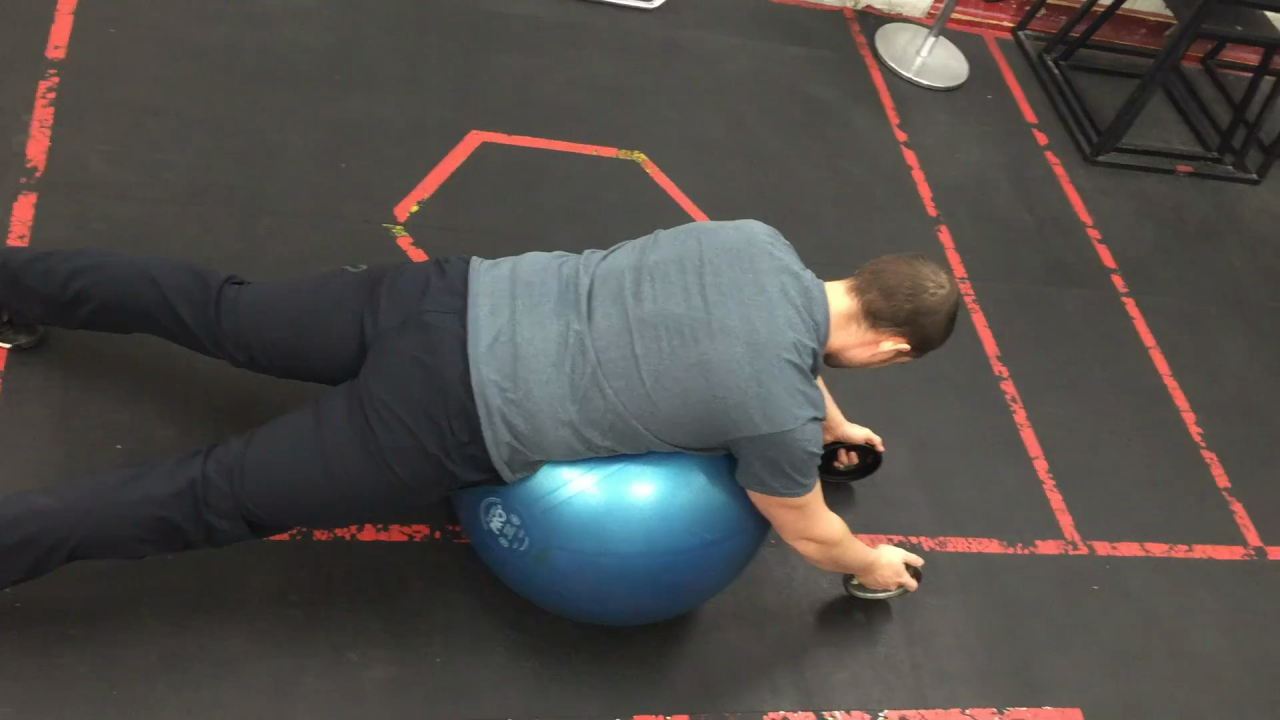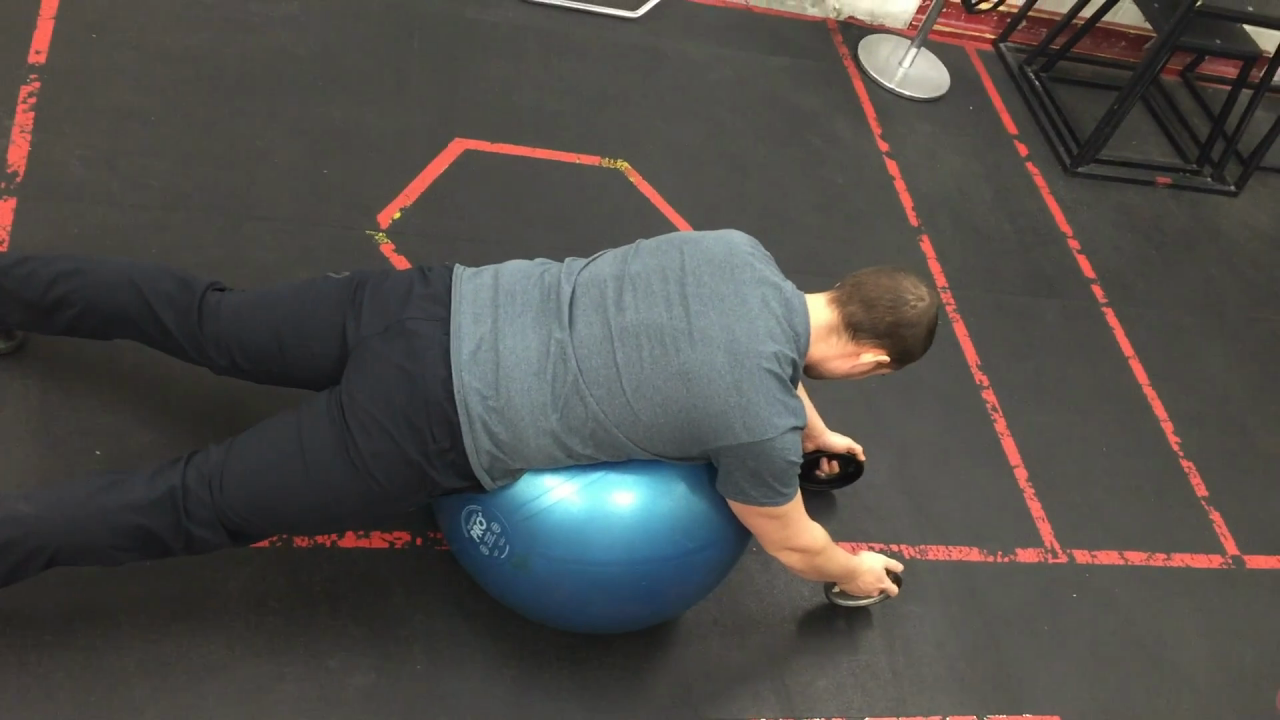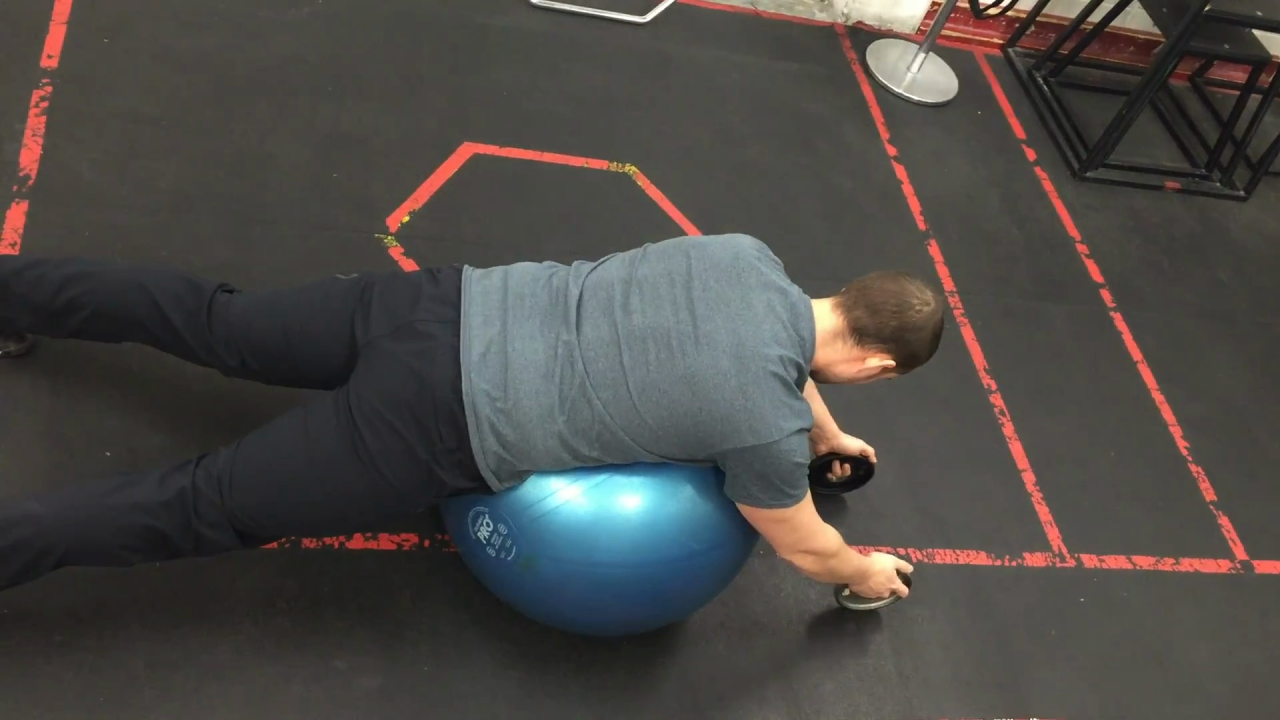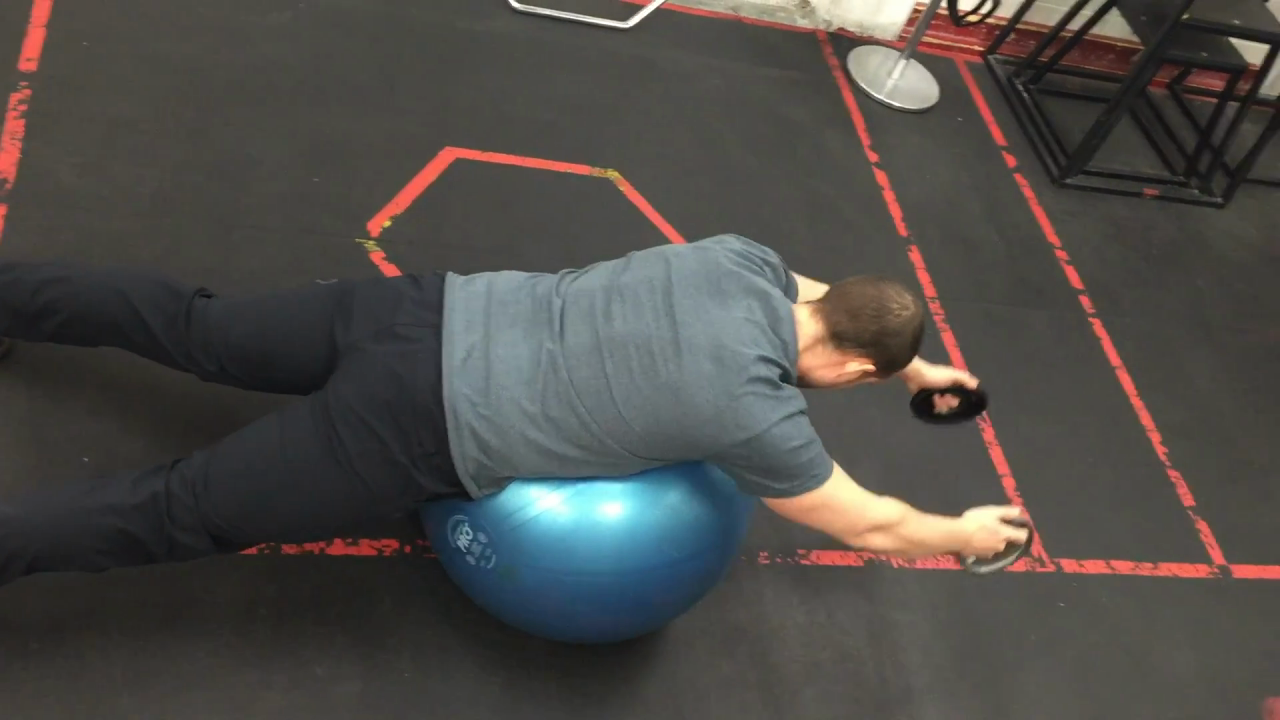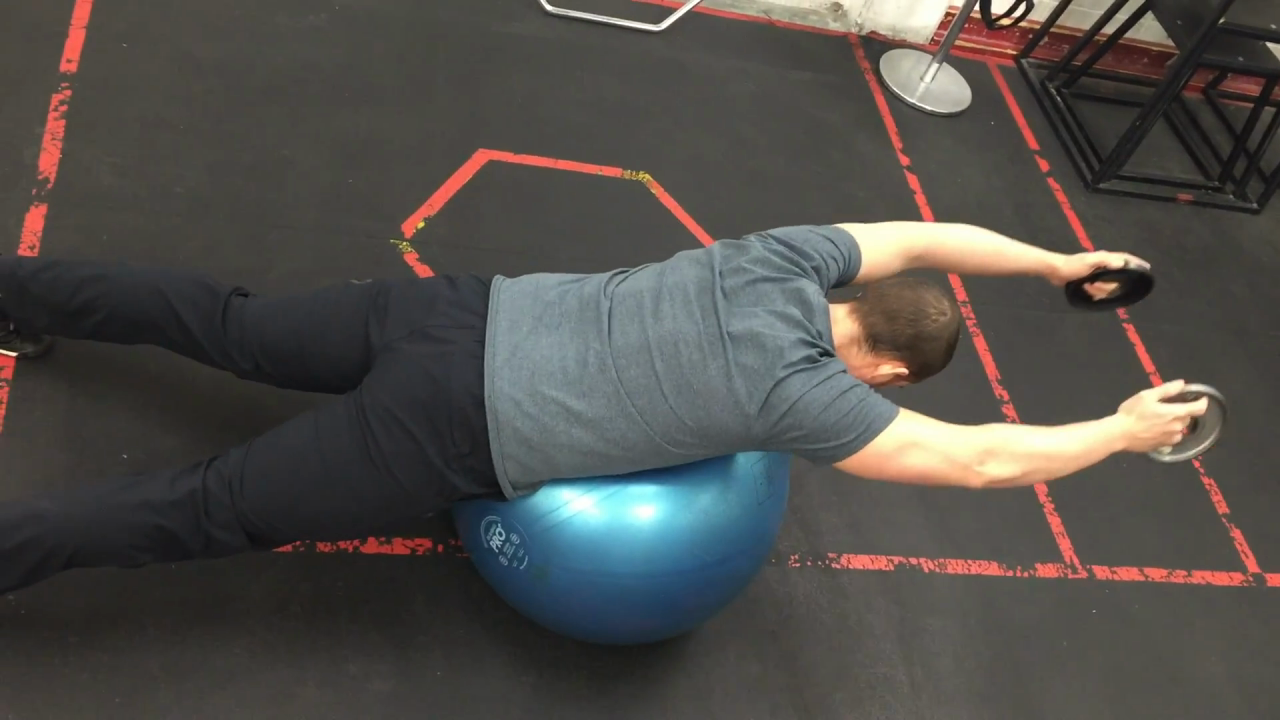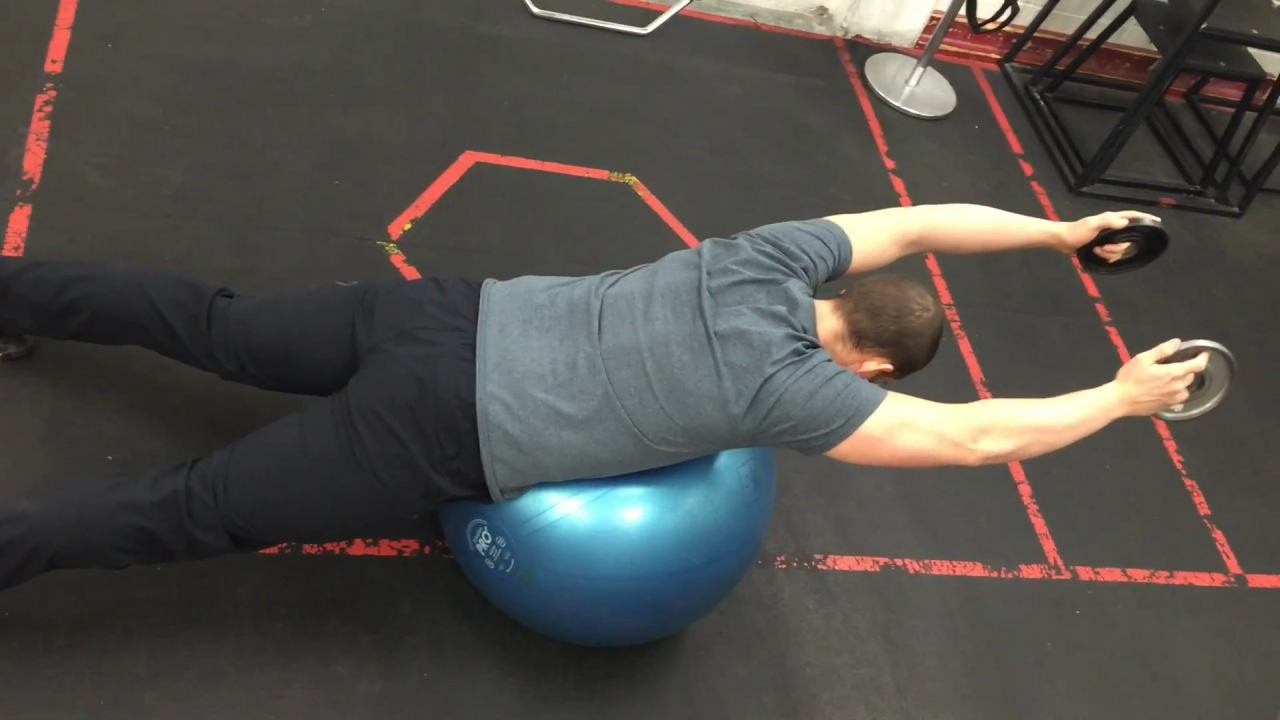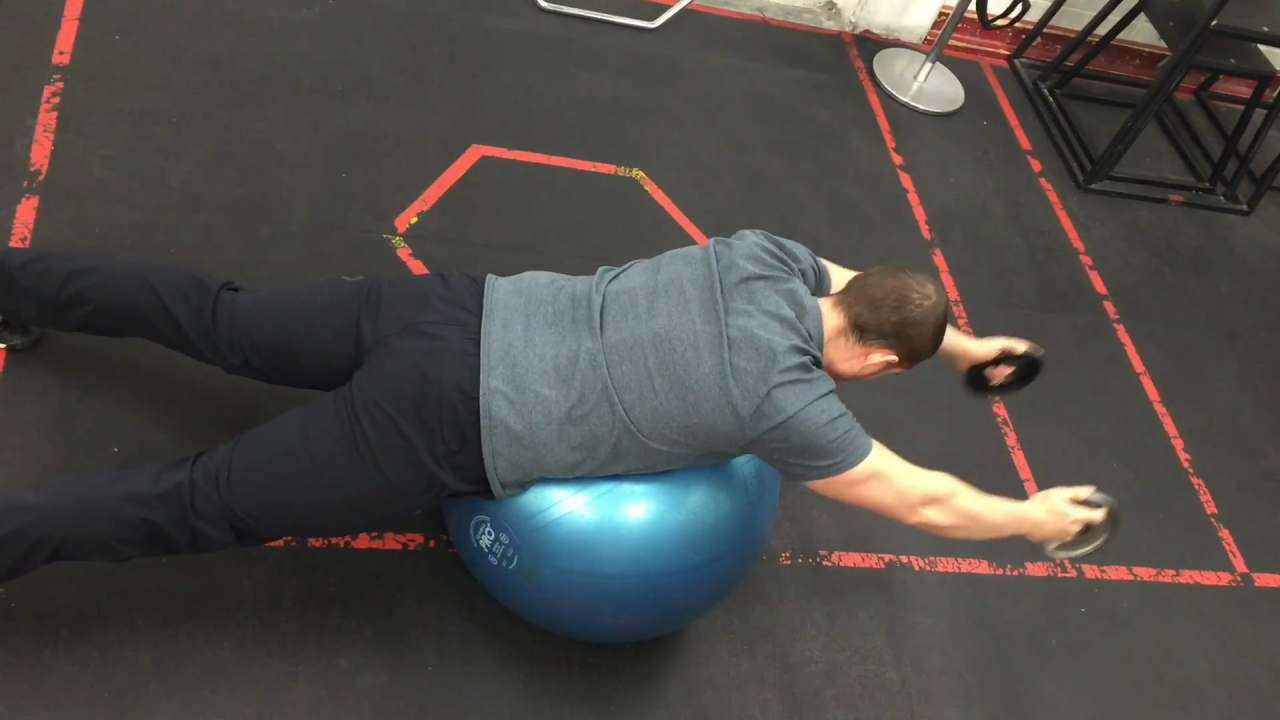
dt=0.7s
person 1, frame 1
left shoulder: (762, 245)
right shoulder: (778, 410)
right elbow: (809, 533)
left wrist: (831, 421)
right wrist: (874, 566)
left hip: (451, 299)
right hip: (446, 416)
left knee: (224, 314)
right knee: (215, 498)
person 1, frame 2
left shoulder: (742, 256)
right shoulder: (756, 420)
right elbow: (789, 542)
left wrist: (812, 432)
right wrist: (856, 572)
left hip: (427, 305)
right hip: (425, 421)
left knee: (205, 320)
right knee: (195, 505)
person 1, frame 3
left shoulder: (750, 259)
right shoulder: (764, 423)
right elbow: (805, 547)
left wrist: (827, 434)
right wrist: (867, 574)
left hip: (440, 307)
right hip: (433, 423)
left knee: (215, 322)
right knee: (202, 507)
person 1, frame 4
left shoulder: (740, 262)
right shoulder: (748, 413)
left elbow: (827, 298)
right elbow: (869, 525)
left wrist: (917, 367)
right wrist: (968, 532)
left hip: (424, 312)
right hip: (414, 427)
left knee: (196, 328)
right knee: (180, 512)
person 1, frame 5
left shoulder: (790, 258)
right shoulder: (795, 392)
left elbow: (924, 239)
right elbow: (981, 460)
left wrist: (1060, 264)
right wrist: (1127, 428)
left hip: (460, 314)
right hip: (453, 431)
left knee: (234, 329)
right knee: (217, 508)
person 1, frame 6
left shoulder: (769, 256)
right shoulder: (783, 389)
left elbow: (914, 223)
right elbow: (972, 437)
left wrist: (1064, 231)
right wrist: (1124, 398)
left hip: (446, 316)
right hip: (440, 430)
left knee: (219, 331)
right knee: (201, 511)
person 1, frame 7
left shoulder: (766, 259)
right shoulder: (781, 402)
left elbow: (869, 285)
right elbow: (923, 502)
left wrist: (969, 345)
right wrist: (1034, 516)
left hip: (454, 313)
right hip: (443, 424)
left knee: (223, 321)
right knee: (203, 503)
